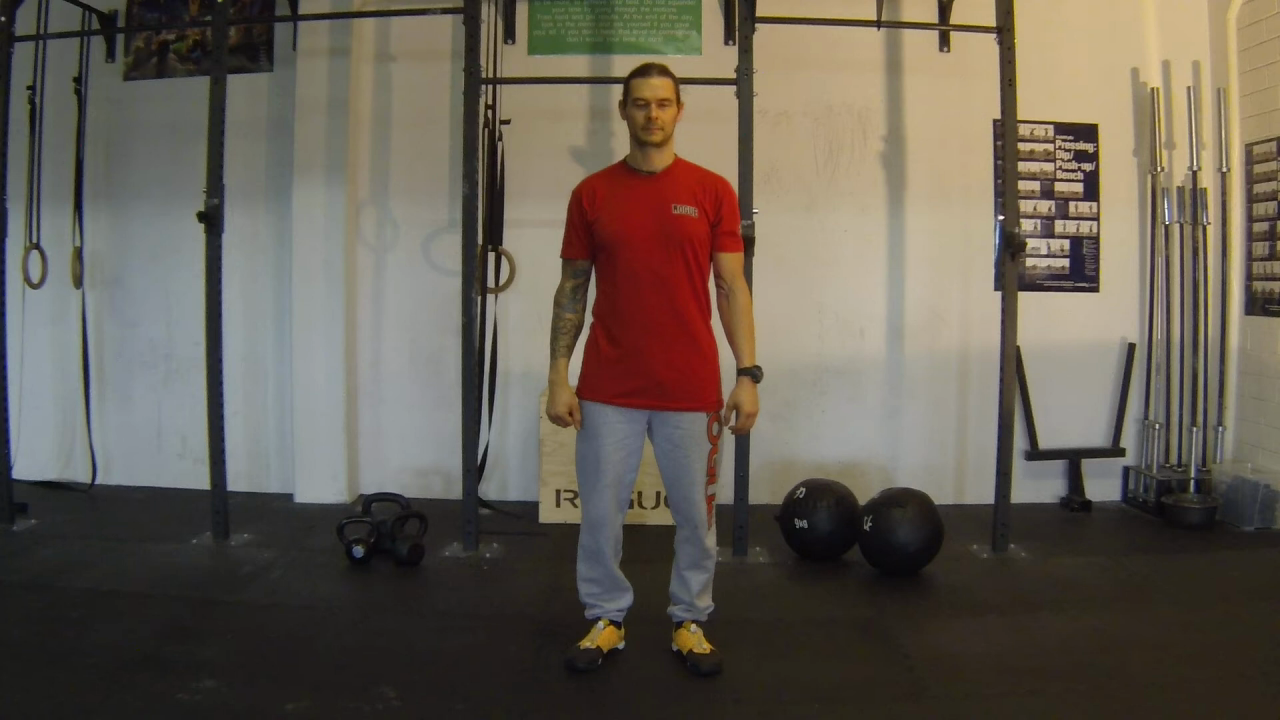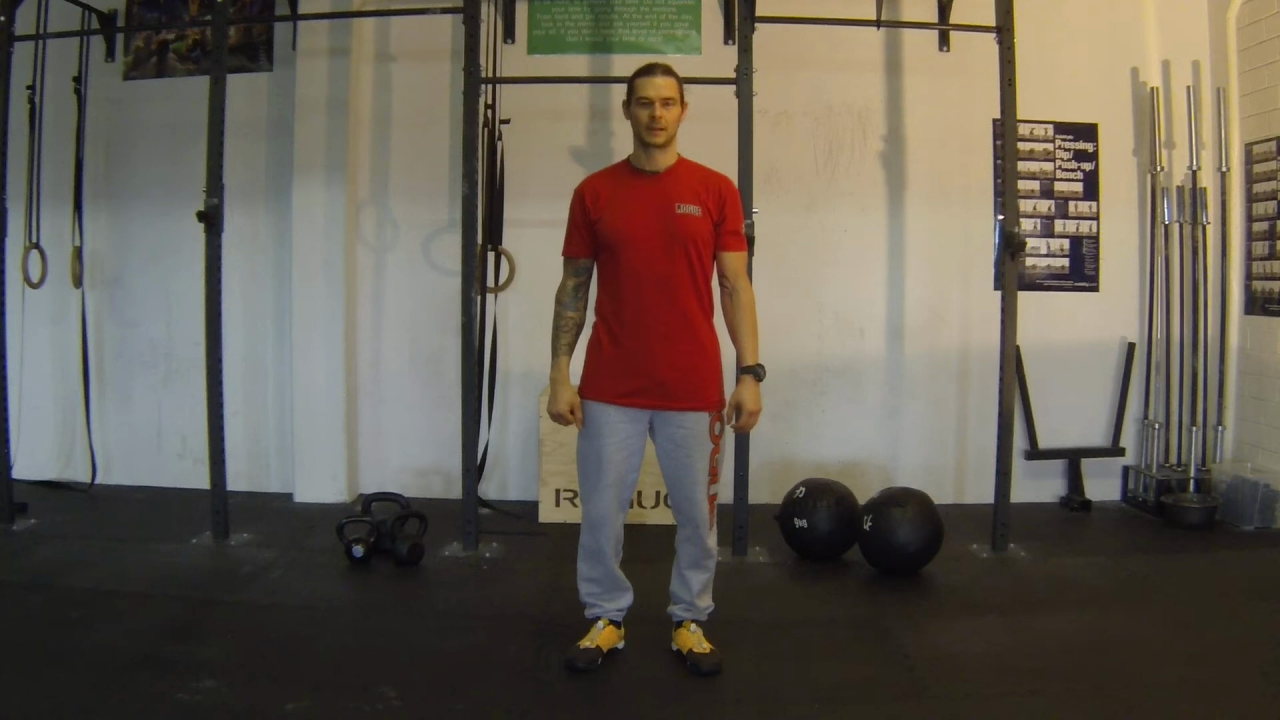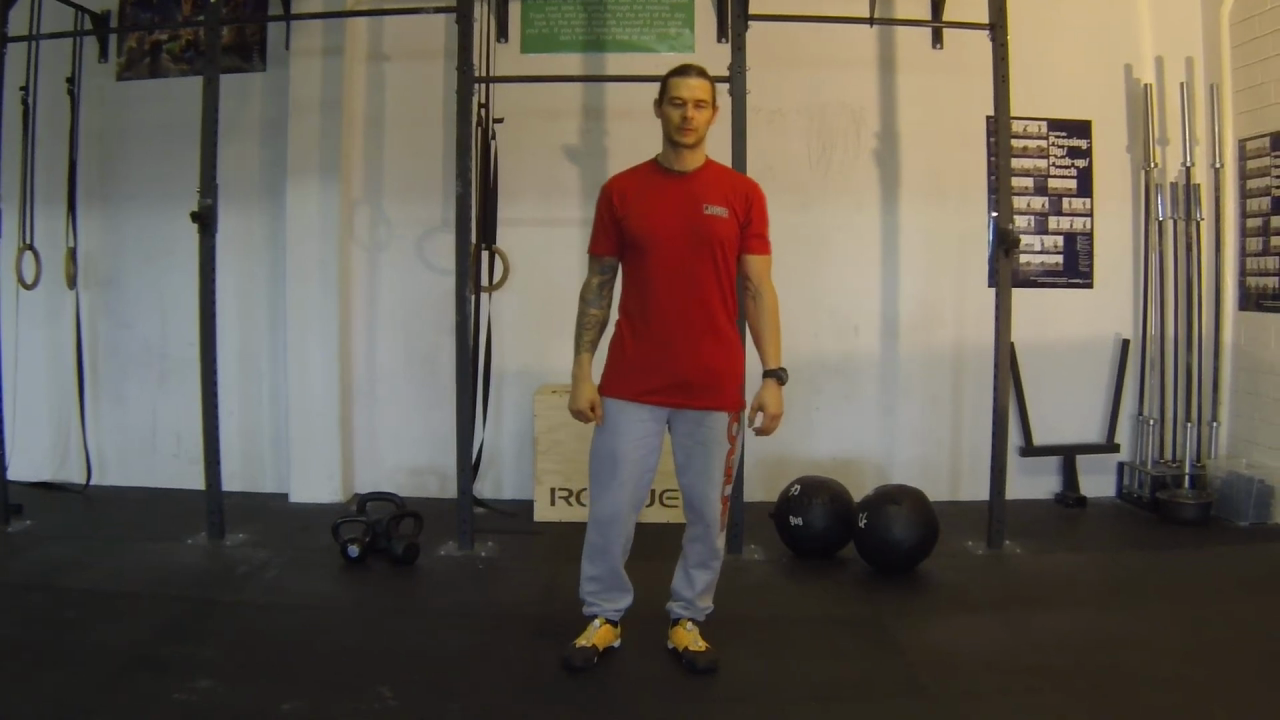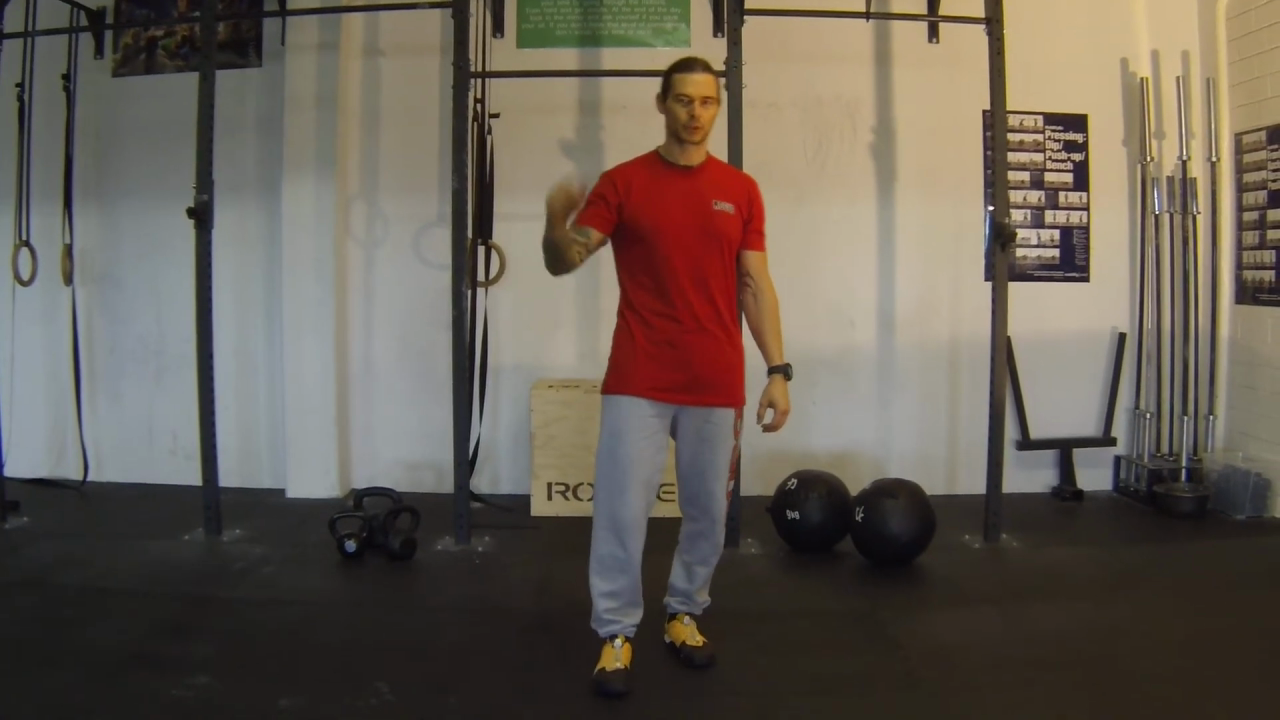
dt=1s
person 1, frame 1
left shoulder: (712, 191)
right shoulder: (591, 194)
left elbow: (731, 287)
right elbow: (571, 289)
left wrist: (748, 374)
right wrist: (558, 377)
left hip: (691, 388)
right hip: (609, 389)
left knee: (695, 512)
right knee: (601, 510)
left ankle: (689, 620)
right ankle: (605, 618)
person 1, frame 2
left shoulder: (716, 190)
right shoulder: (594, 192)
left elbow: (735, 286)
right elbow: (573, 287)
left wrist: (750, 373)
right wrist: (560, 375)
left hip: (694, 388)
right hip: (611, 388)
left knee: (697, 512)
right knee: (601, 511)
left ankle: (689, 620)
right ankle: (605, 617)
person 1, frame 3
left shoulder: (742, 194)
right shoulder: (620, 191)
left elbow: (757, 288)
right elbow: (597, 285)
left wrist: (773, 375)
right wrist: (581, 371)
left hip: (714, 386)
right hip: (632, 384)
left knee: (708, 512)
right knee: (611, 509)
left ankle: (688, 619)
right ankle: (603, 616)
person 1, frame 4
left shoulder: (740, 189)
right shoulder: (622, 182)
left elbow: (756, 284)
right elbow: (565, 258)
left wrist: (778, 370)
right wrist: (557, 222)
left hip: (716, 382)
right hip: (637, 380)
left knee: (708, 510)
right knee: (621, 510)
left ankle: (683, 613)
right ankle: (616, 634)
